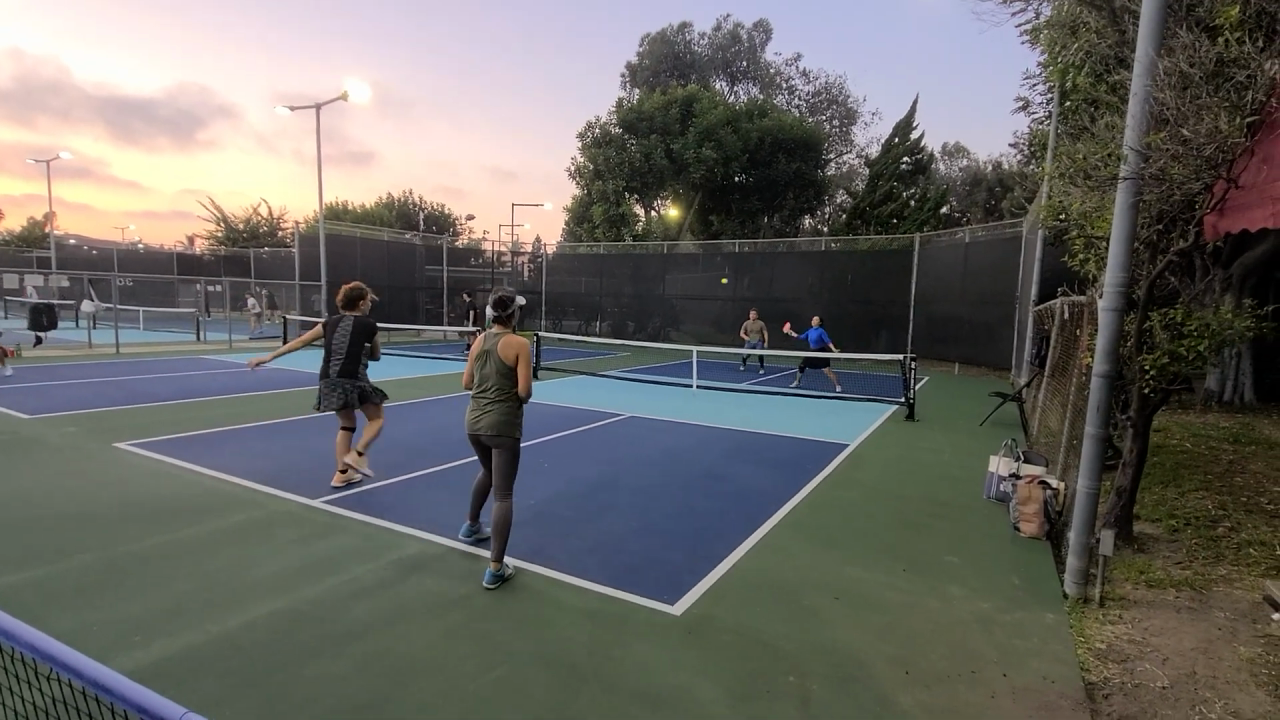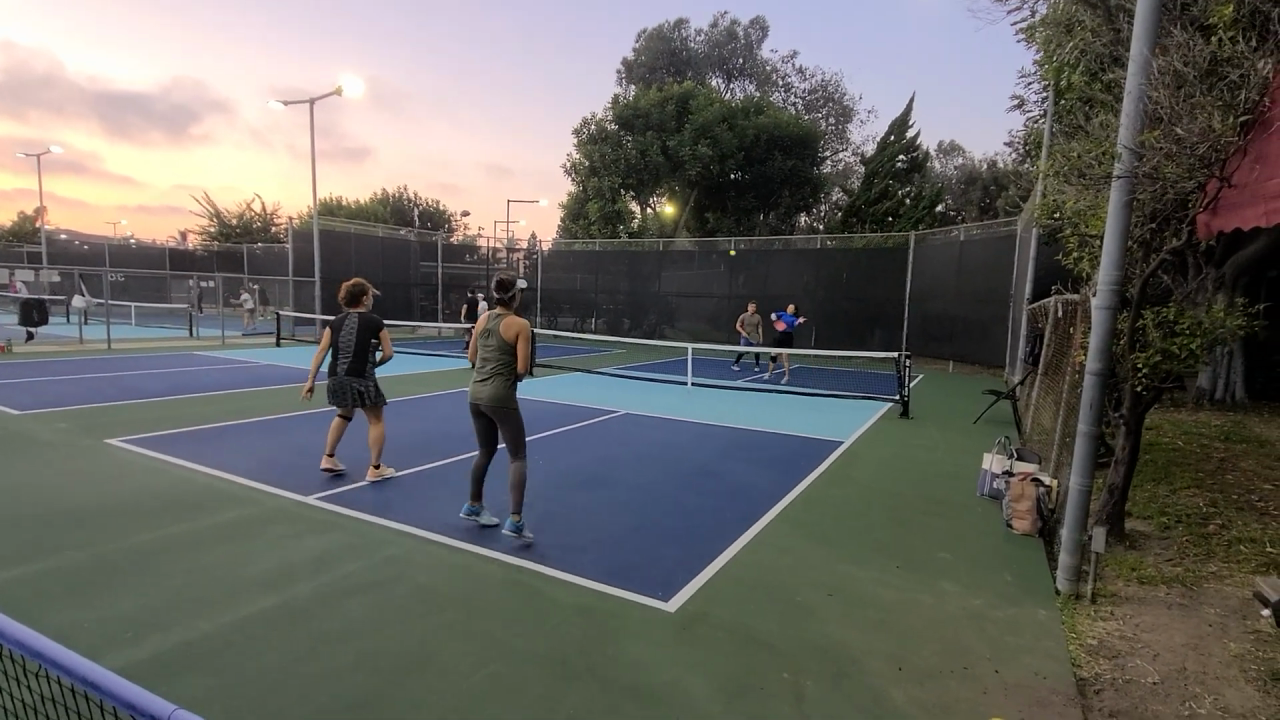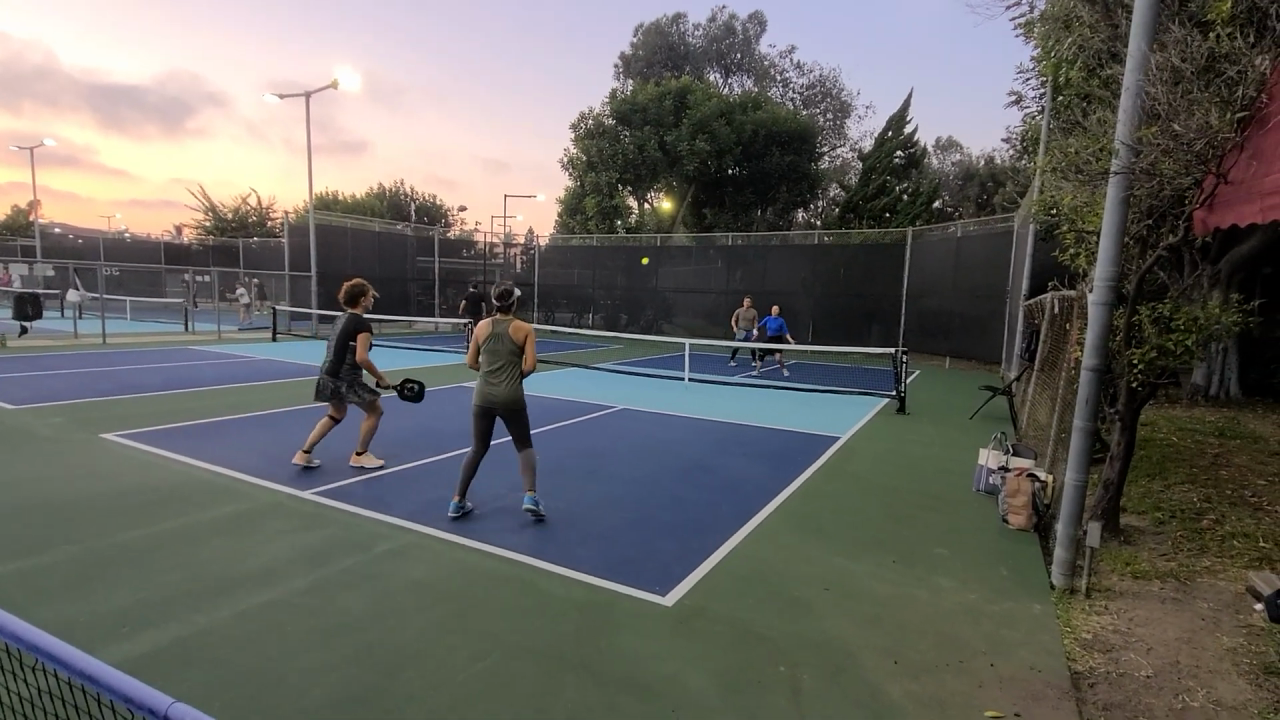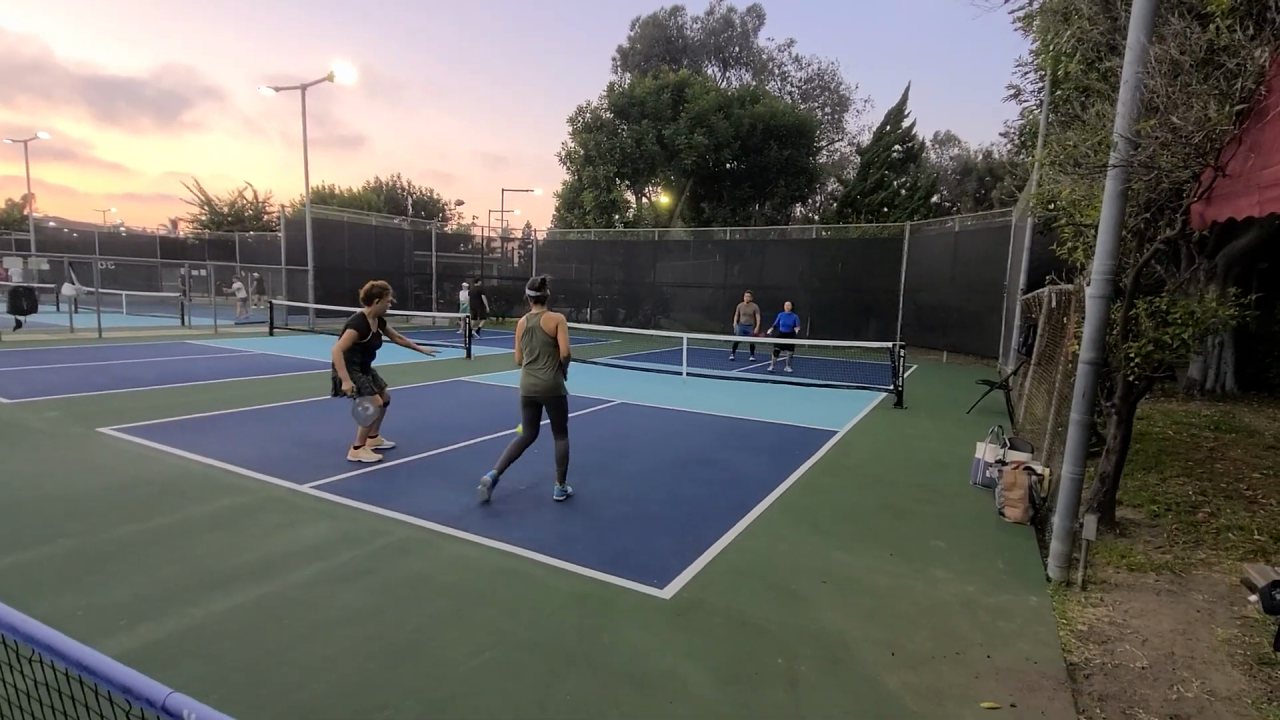
dt=0.4s
person 1, frame 1
left shoulder: (480, 340)
right shoulder: (519, 344)
left elbow: (467, 383)
right elbow: (524, 391)
right wrist: (510, 391)
left hip: (475, 422)
right hip: (503, 425)
left knee: (488, 473)
right knee: (503, 494)
left ankle: (471, 526)
right ankle: (495, 569)
person 1, frame 2
left shoulder: (483, 319)
right shoulder: (520, 325)
left elbow: (472, 356)
right elbow: (523, 369)
left hip: (476, 394)
right hip: (501, 398)
left knee: (486, 451)
right knee: (518, 458)
left ankle: (473, 506)
right ankle: (515, 521)
person 1, frame 3
left shoulder: (482, 326)
right shoulder: (525, 329)
left elbow: (471, 363)
right elbow: (530, 366)
left hip: (483, 396)
right hip: (511, 398)
left knee: (478, 448)
right knee: (525, 448)
left ankle: (457, 502)
right ankle: (530, 496)
person 1, frame 4
left shoulder: (522, 322)
right shoulder: (557, 319)
left elbow: (519, 360)
right elbow: (565, 353)
right wrist: (562, 370)
left hip: (528, 386)
right hip: (552, 386)
left knee: (527, 436)
right knee: (560, 436)
left ankle: (493, 475)
right ankle: (560, 487)
person 2, frame 1
left shoulder: (330, 323)
right shoulder: (369, 326)
left elbow: (300, 342)
right elbow: (376, 356)
left wrist: (269, 357)
left hip: (329, 381)
right hip: (354, 381)
left knee: (348, 425)
right knee: (377, 419)
left ankle: (342, 473)
right ankle: (357, 456)
person 2, frame 2
left shoulder: (335, 322)
right shoulder: (375, 322)
left elbow: (321, 352)
right elbow: (388, 353)
left wrist: (310, 381)
right wrist: (373, 364)
left hip: (337, 378)
right hip: (362, 379)
left knee: (344, 415)
right knee: (376, 421)
left ankle: (329, 459)
right ankle: (375, 469)
person 2, frame 3
left shoulder: (341, 319)
right shoulder: (362, 325)
right elbow: (361, 359)
right wrist: (380, 378)
left hip: (329, 376)
right hip: (345, 379)
left knee: (336, 415)
right knee: (375, 411)
left ankle: (304, 454)
right ankle: (360, 455)
person 2, frame 4
left shoulder: (378, 321)
right shoulder: (358, 324)
left elbow: (397, 337)
right elbow: (336, 351)
left wrist: (420, 349)
right wrist: (345, 379)
left hip: (363, 368)
right hip: (350, 371)
left knee: (385, 398)
right knee: (374, 404)
left ankle: (372, 438)
right ankle: (357, 449)
